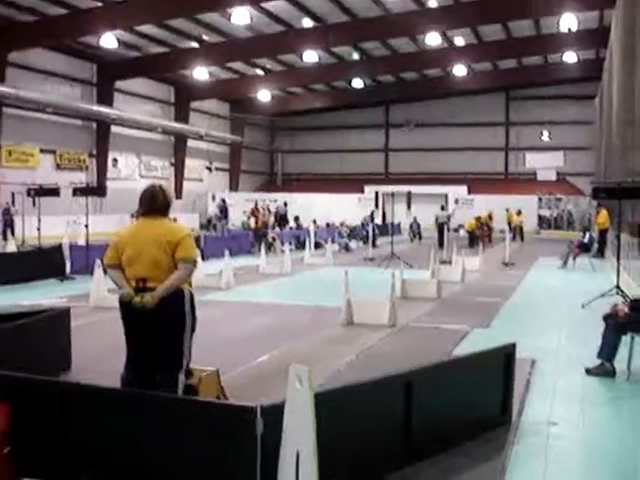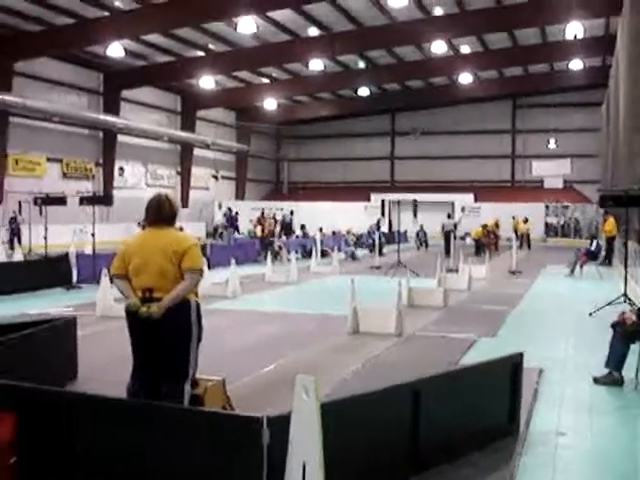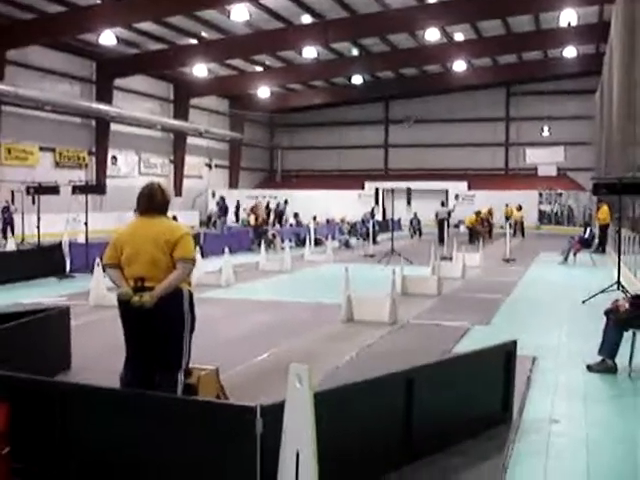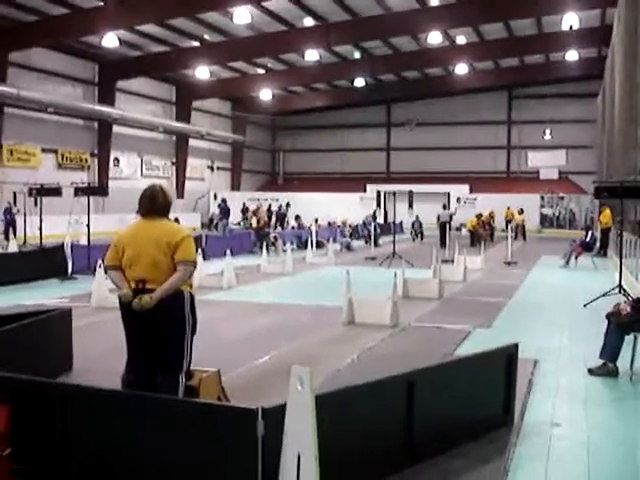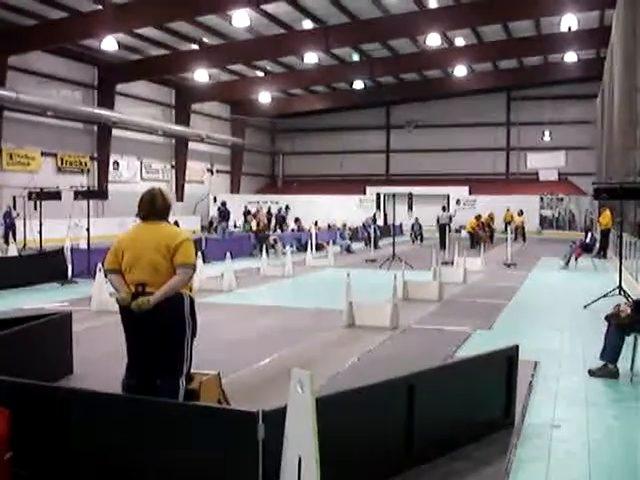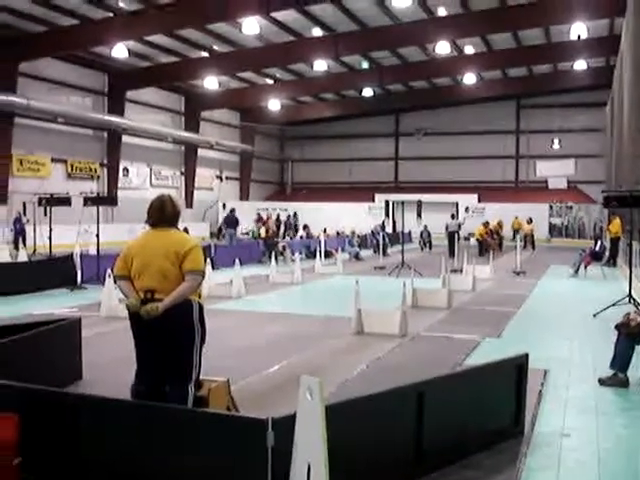
dt=0.2s
person 1, frame 1
left shoulder: (125, 233)
right shoulder: (178, 232)
left elbow: (111, 265)
right elbow: (186, 268)
left wrist: (126, 288)
right wrist: (158, 293)
left hip: (133, 303)
right hip: (170, 302)
left knee: (136, 361)
right knee: (172, 364)
person 1, frame 2
left shoulder: (132, 243)
right shoulder: (185, 242)
left elbow: (117, 275)
right elbow: (192, 279)
left wrist: (132, 298)
right wrist: (164, 304)
left hip: (139, 313)
right hip: (177, 312)
left knee: (143, 371)
right knee: (178, 374)
person 1, frame 3
left shoulder: (124, 232)
right shoulder: (177, 231)
left elbow: (110, 265)
right elbow: (184, 268)
left wrist: (124, 287)
right wrist: (156, 293)
left hip: (132, 303)
right hip: (169, 301)
left knee: (136, 360)
right knee: (171, 364)
person 1, frame 4
left shoulder: (125, 234)
right shoulder: (178, 233)
left elbow: (111, 267)
right elbow: (185, 271)
left wrist: (125, 289)
right wrist: (157, 295)
left hip: (134, 304)
right hip: (171, 303)
left knee: (137, 362)
right knee: (172, 366)
person 1, frame 5
left shoulder: (125, 238)
right shoulder: (178, 237)
left elbow: (111, 270)
right elbow: (185, 274)
left wrist: (124, 293)
right wrist: (155, 298)
left hip: (133, 307)
right hip: (170, 306)
left knee: (137, 365)
right knee: (172, 369)
person 1, frame 6
left shoulder: (134, 244)
right shoulder: (186, 243)
left elbow: (120, 276)
right elbow: (193, 280)
left wrist: (133, 299)
right wrist: (164, 304)
left hip: (142, 314)
right hip: (179, 313)
left knee: (146, 372)
right knee: (181, 376)
